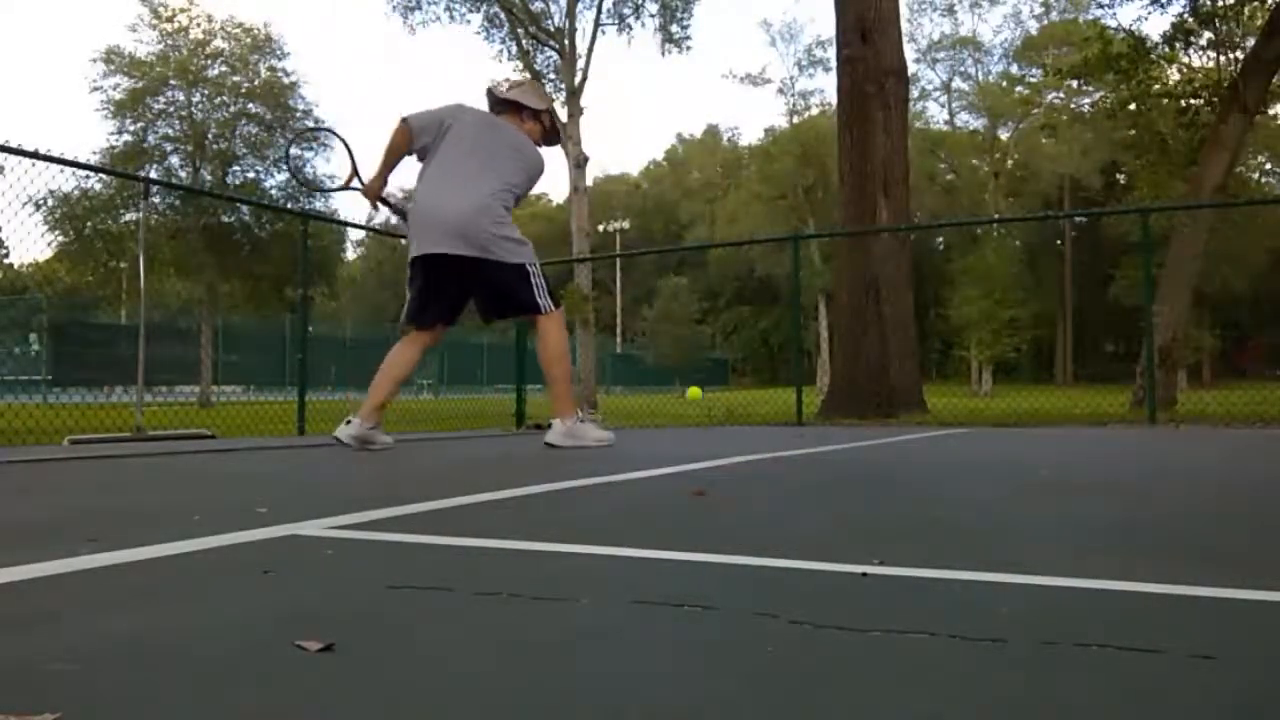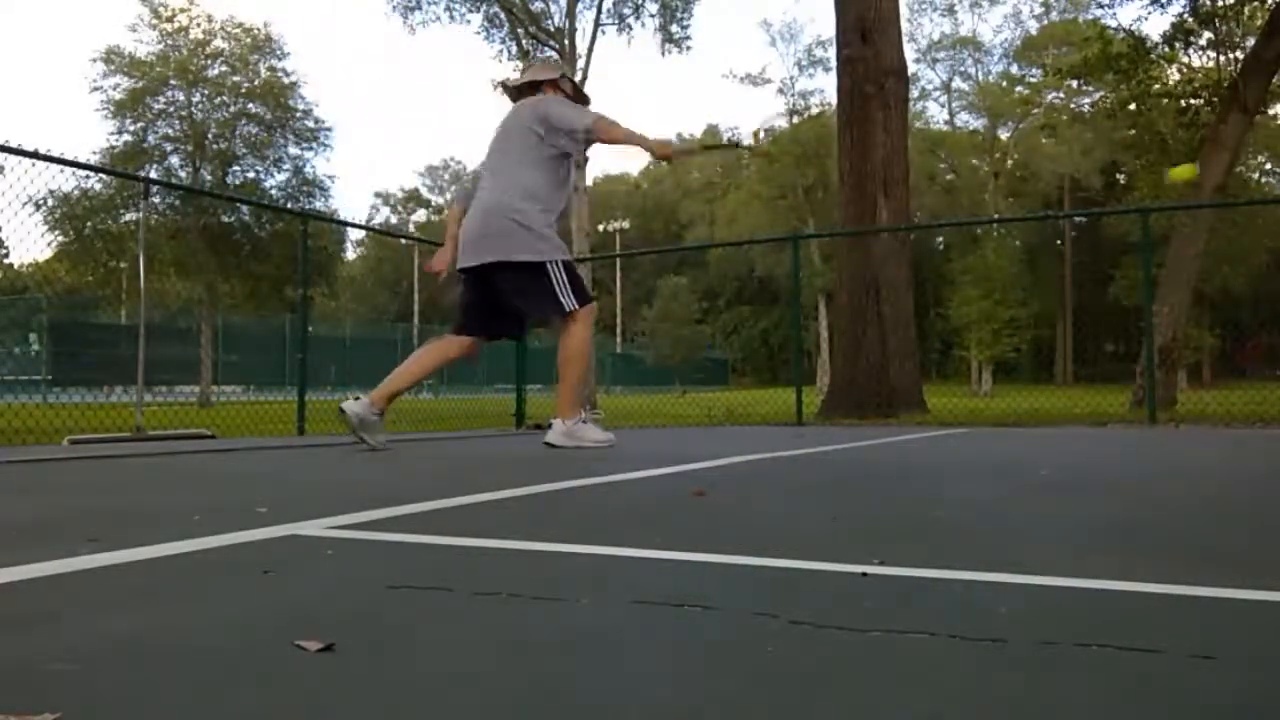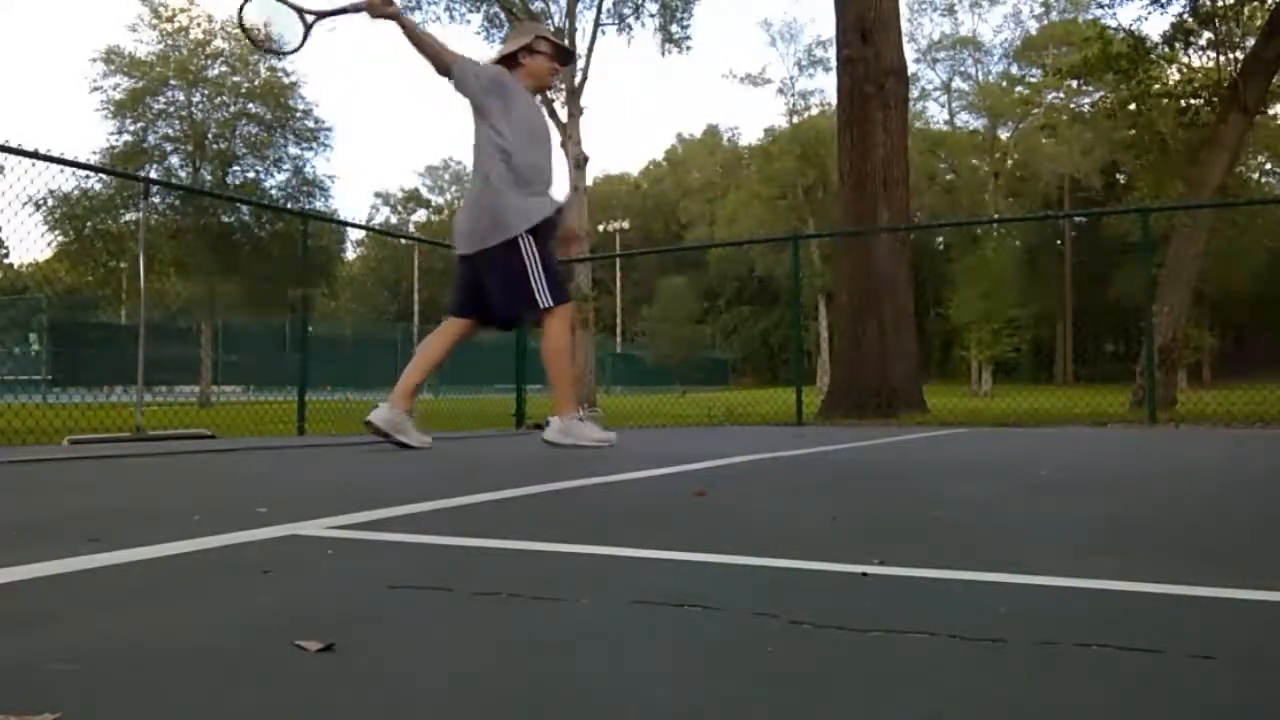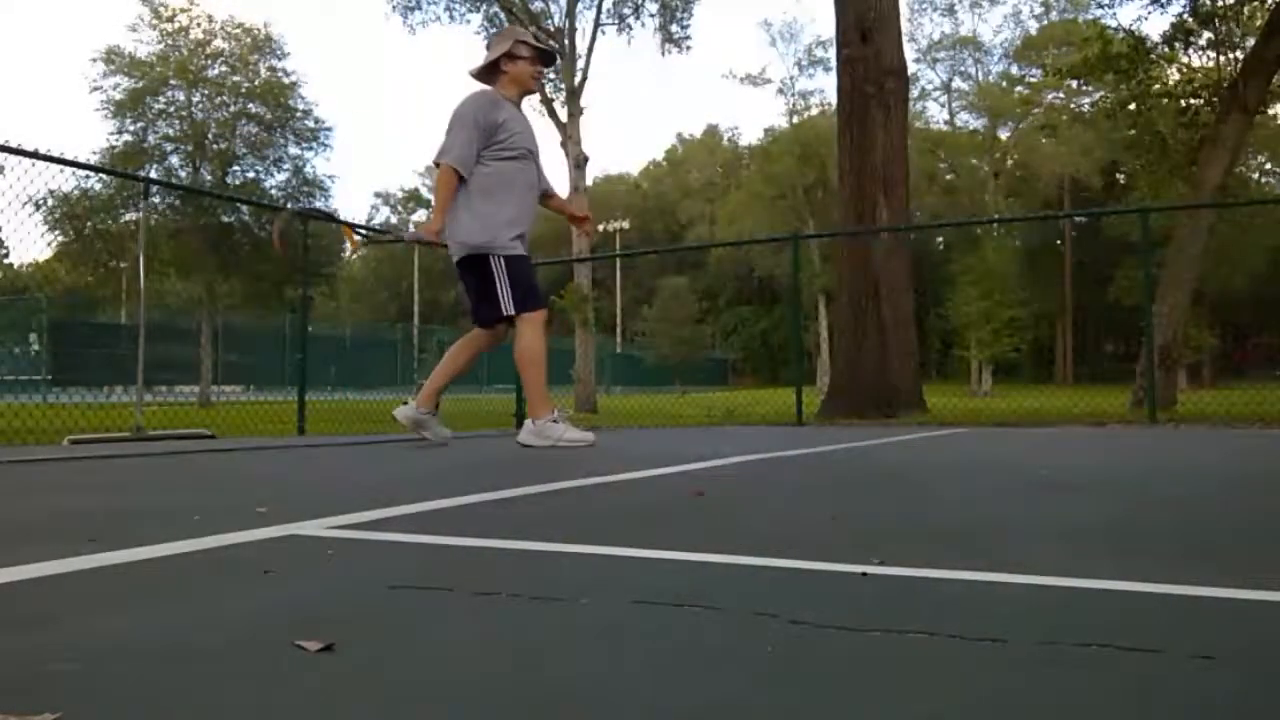
dt=0.3s
person 1, frame 1
left shoulder: (461, 116)
right shoulder: (531, 157)
left elbow: (410, 127)
left wrist: (380, 178)
left hip: (431, 235)
right hip: (487, 234)
left knee: (421, 335)
right knee: (549, 317)
left ankle: (363, 420)
right ankle: (567, 420)
person 1, frame 2
left shoulder: (507, 137)
right shoulder: (545, 106)
left elbow: (465, 199)
right elbow: (593, 124)
left wrist: (449, 247)
right wrist: (646, 142)
left hip: (480, 245)
right hip: (520, 233)
left knee: (462, 339)
right knee: (580, 314)
left ankle: (370, 405)
right ankle: (568, 421)
person 1, frame 3
left shoulder: (528, 111)
right shoulder: (497, 82)
left elbow: (532, 180)
right elbow: (444, 59)
left wrist: (561, 220)
left hip: (485, 230)
right hip: (510, 222)
left knee: (459, 322)
right knee: (556, 310)
left ankle: (395, 408)
right ankle: (567, 419)
person 1, frame 4
left shoulder: (517, 118)
right shoulder: (483, 104)
left elbow: (534, 184)
right elbow: (451, 163)
left wrist: (567, 210)
right wrist: (438, 217)
left hip: (501, 239)
right hip: (486, 236)
left knee: (492, 328)
right knee: (532, 316)
left ankle: (422, 405)
right ankle: (541, 420)
